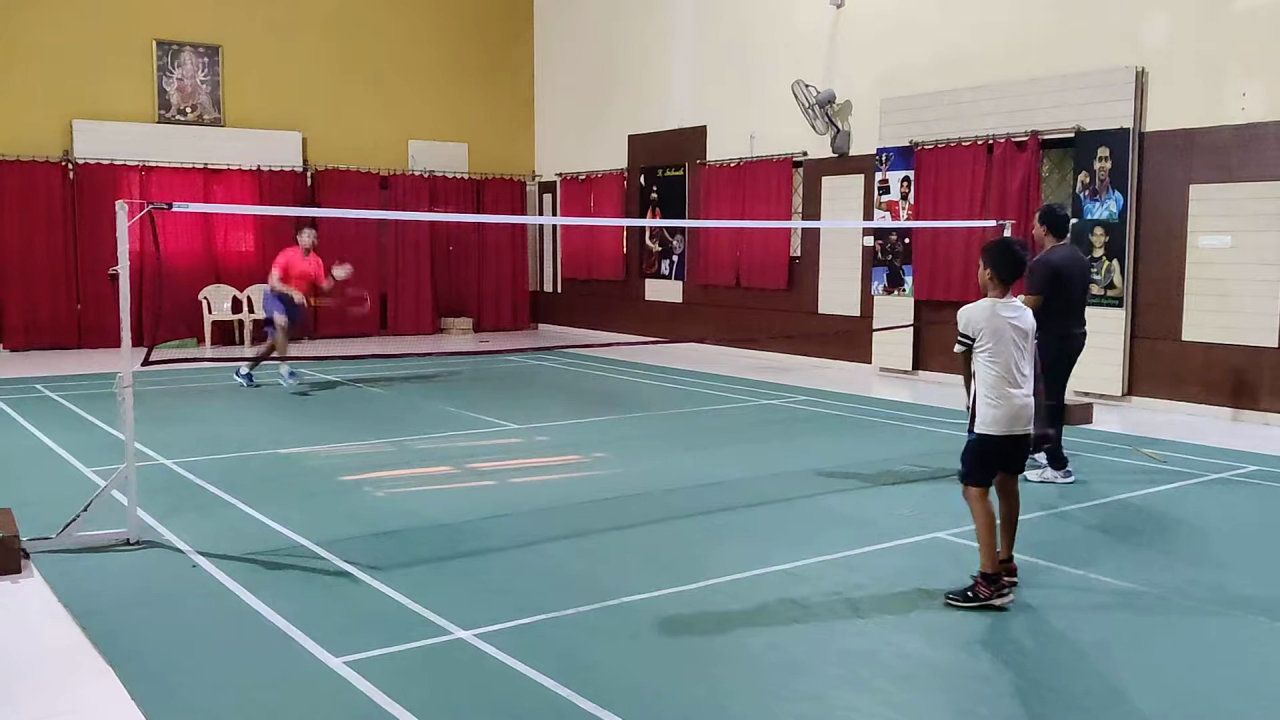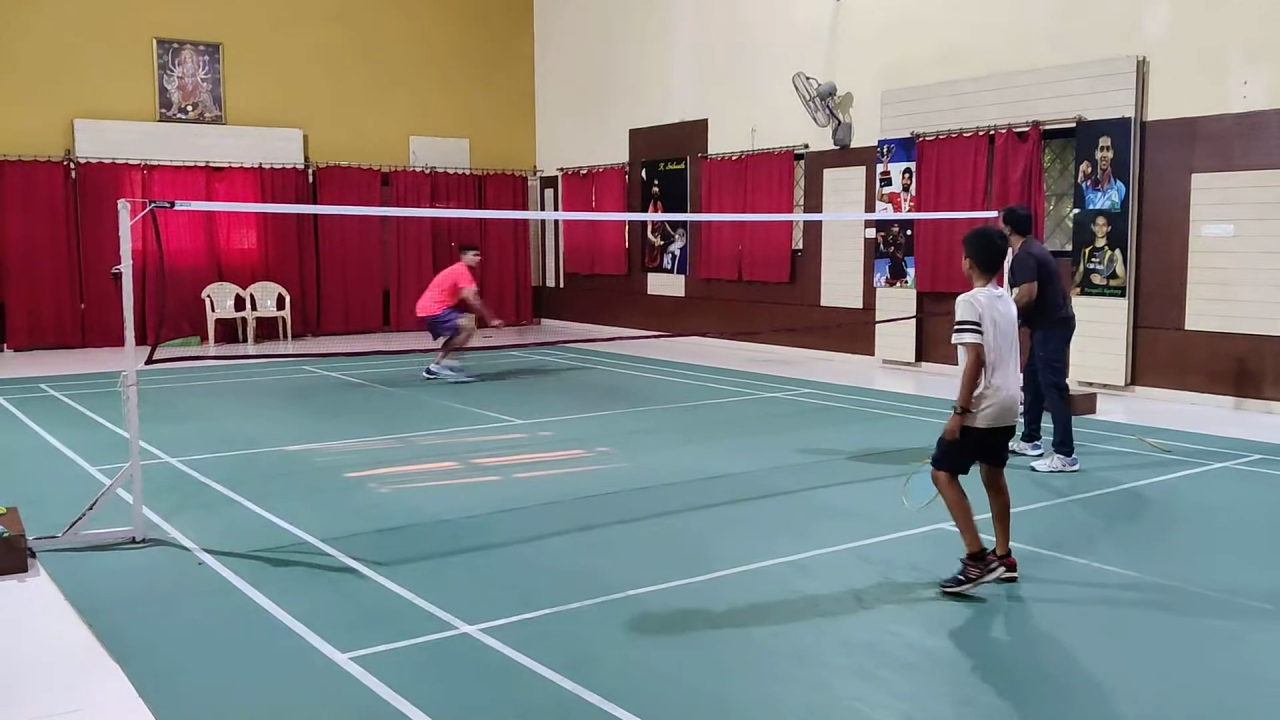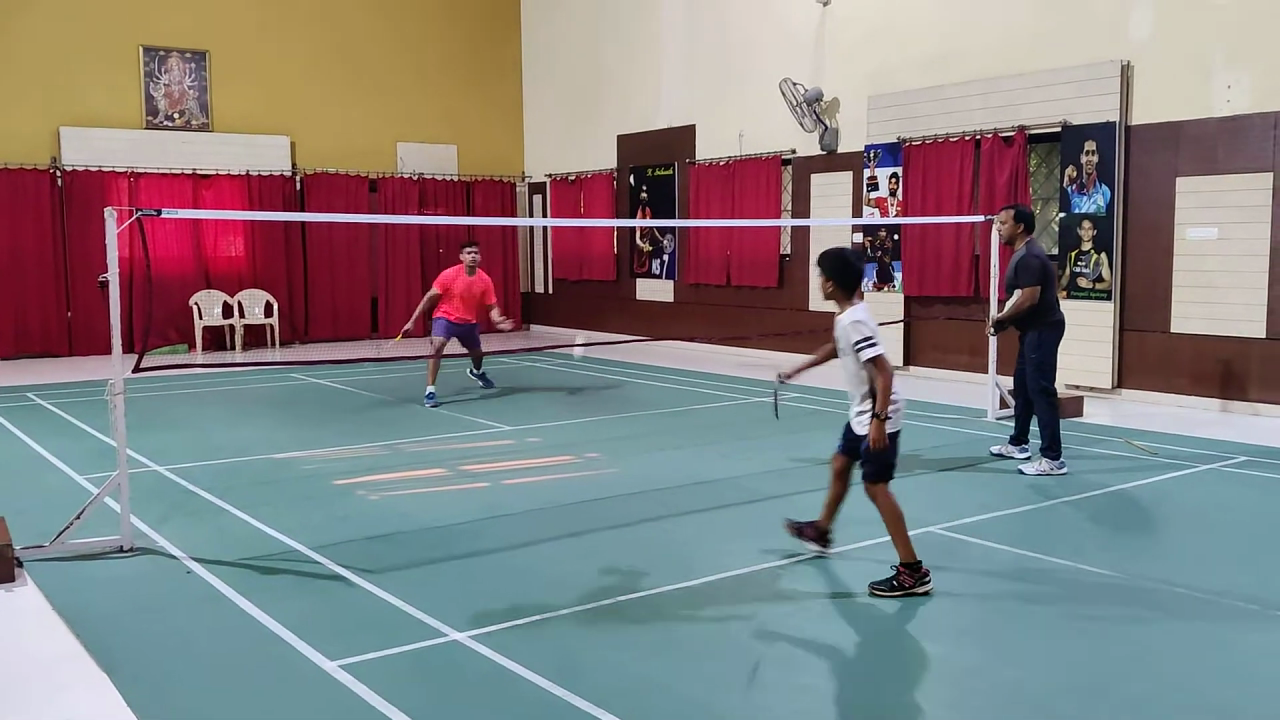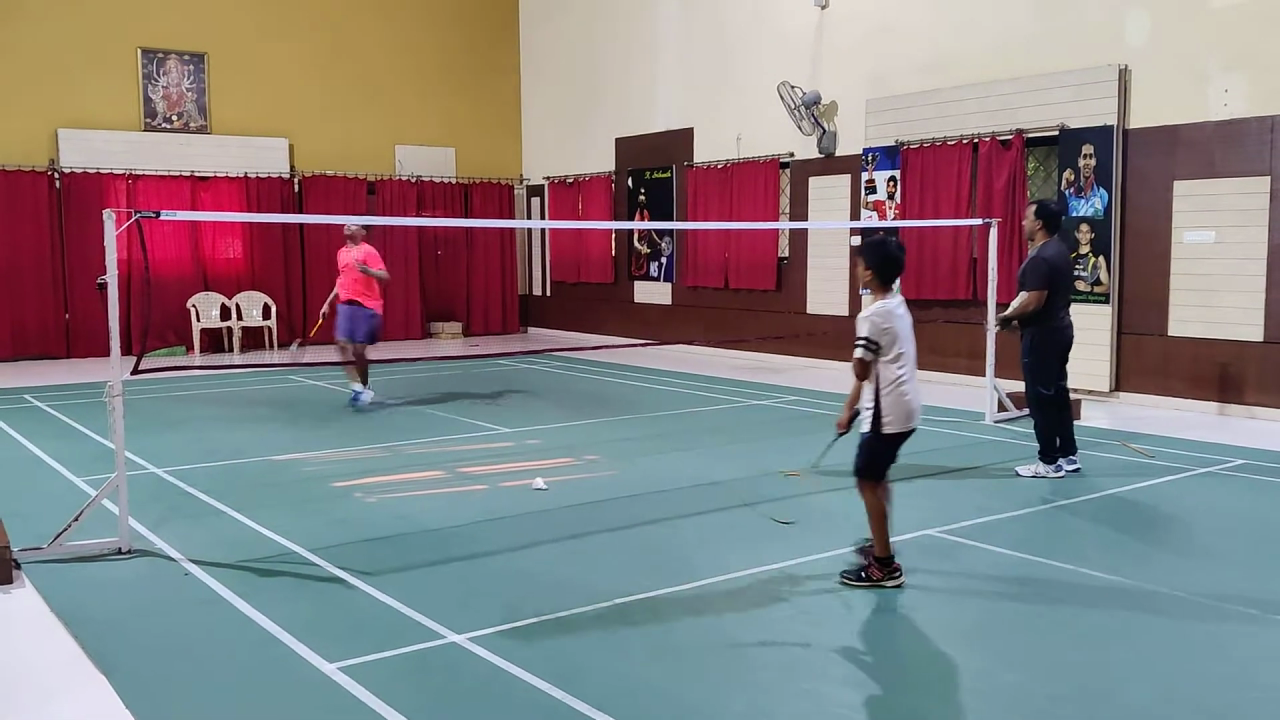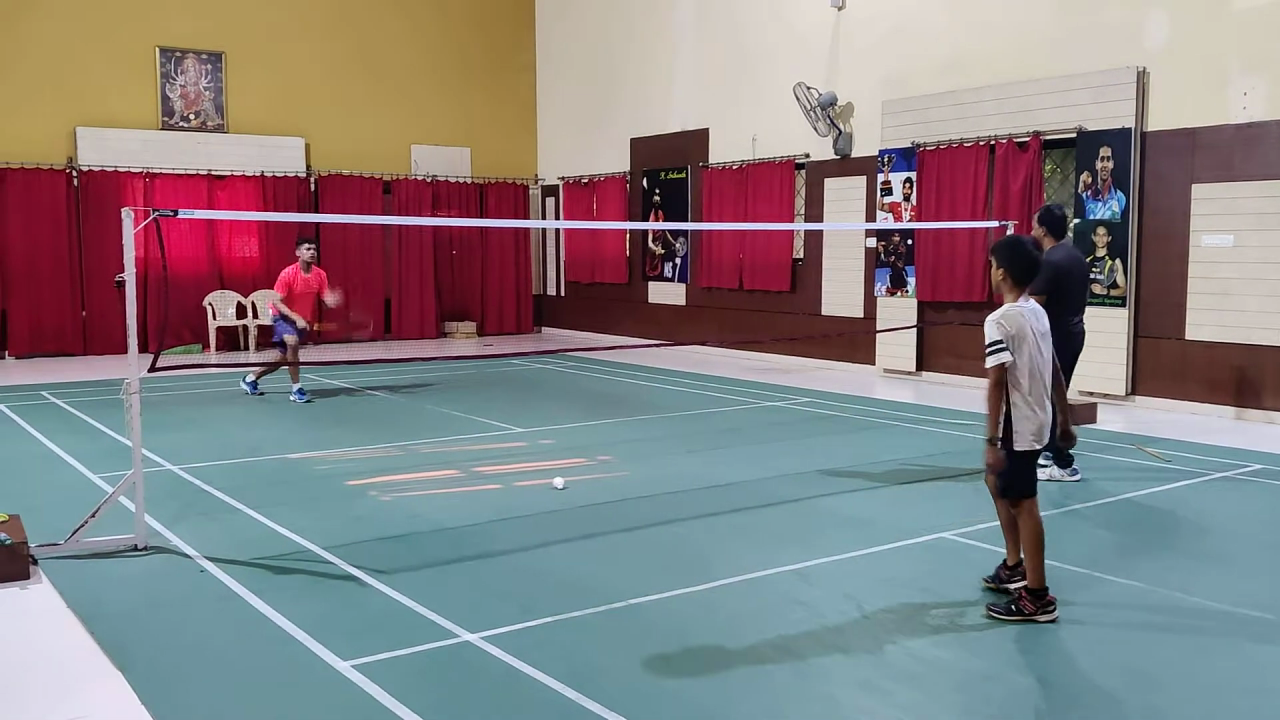
dt=1s
person 1, frame 1
left shoulder: (971, 314)
right shoulder: (1026, 315)
left elbow: (967, 366)
right elbow: (1031, 368)
left wrist: (971, 389)
left hip: (992, 418)
right hip: (1022, 416)
left knee: (975, 490)
right knee: (1006, 484)
left ankle: (990, 581)
right ankle: (1005, 562)
person 1, frame 2
left shoulder: (970, 301)
right shoulder: (1006, 301)
left elbow: (975, 360)
left wrist: (959, 411)
left hip: (982, 408)
right hip: (1007, 405)
left knee: (943, 474)
right knee: (993, 475)
left ankle: (978, 558)
right ankle: (1002, 557)
person 1, frame 3
left shoulder: (853, 321)
right shoulder: (851, 314)
left elbow: (884, 370)
right elbow: (836, 349)
left wrist: (878, 418)
right wrist: (798, 370)
left hip: (876, 415)
right hip: (862, 411)
left knee: (876, 487)
right knee: (840, 466)
left ankle: (912, 572)
right ankle: (821, 530)
person 1, frame 4
left shoulder: (872, 317)
right shoulder: (898, 306)
left elbow: (860, 372)
right wrist: (851, 409)
left hip: (886, 412)
right hip: (905, 407)
left knee: (868, 482)
right knee: (876, 477)
left ankle: (884, 566)
right ankle: (878, 548)
person 1, frame 5
left shoulder: (999, 321)
right shoulder: (1038, 313)
left elbow: (997, 384)
right elbow: (1056, 373)
left wrist: (991, 441)
right wrist: (1063, 421)
left hip: (1015, 427)
right hip: (1037, 420)
left knee: (1022, 503)
right knee: (999, 483)
left ankle: (1037, 597)
right ankle: (1014, 567)
person 2, frame 1
left shoulder: (1044, 262)
right shoulder: (1079, 258)
left elbow: (1031, 306)
left hip: (1052, 339)
right hip: (1073, 335)
left knee: (1043, 401)
right knee: (1052, 396)
left ankle: (1058, 467)
right ankle: (1048, 450)
person 2, frame 2
left shoulder: (1024, 256)
right shoulder: (1032, 249)
left elbow: (1027, 295)
right wrist: (1016, 318)
left hip: (1052, 327)
right hip: (1050, 324)
left knee: (1053, 388)
right knee: (1032, 381)
left ankle: (1065, 455)
right ankle: (1030, 440)
person 2, frame 3
left shoulder: (1029, 257)
right shoulder: (1022, 255)
left elbow: (1029, 299)
left wrist: (1000, 319)
right wrist: (1004, 321)
left hip: (1042, 331)
right hip: (1033, 331)
left knee: (1041, 391)
right knee: (1022, 386)
left ankle: (1052, 459)
right ankle: (1018, 443)
person 2, frame 4
left shoulder: (1040, 258)
right shoulder: (1060, 251)
left elbow: (1034, 302)
left wrist: (1006, 316)
right wrist: (1016, 316)
left hip: (1042, 334)
right hip: (1059, 329)
left knee: (1040, 397)
right knee: (1058, 394)
left ankle: (1049, 462)
right ankle: (1068, 455)
person 2, frame 5
left shoulder: (1047, 262)
right shoulder: (1077, 257)
left hip: (1054, 338)
right hip: (1072, 333)
left ankle: (1064, 466)
right ankle: (1048, 450)
